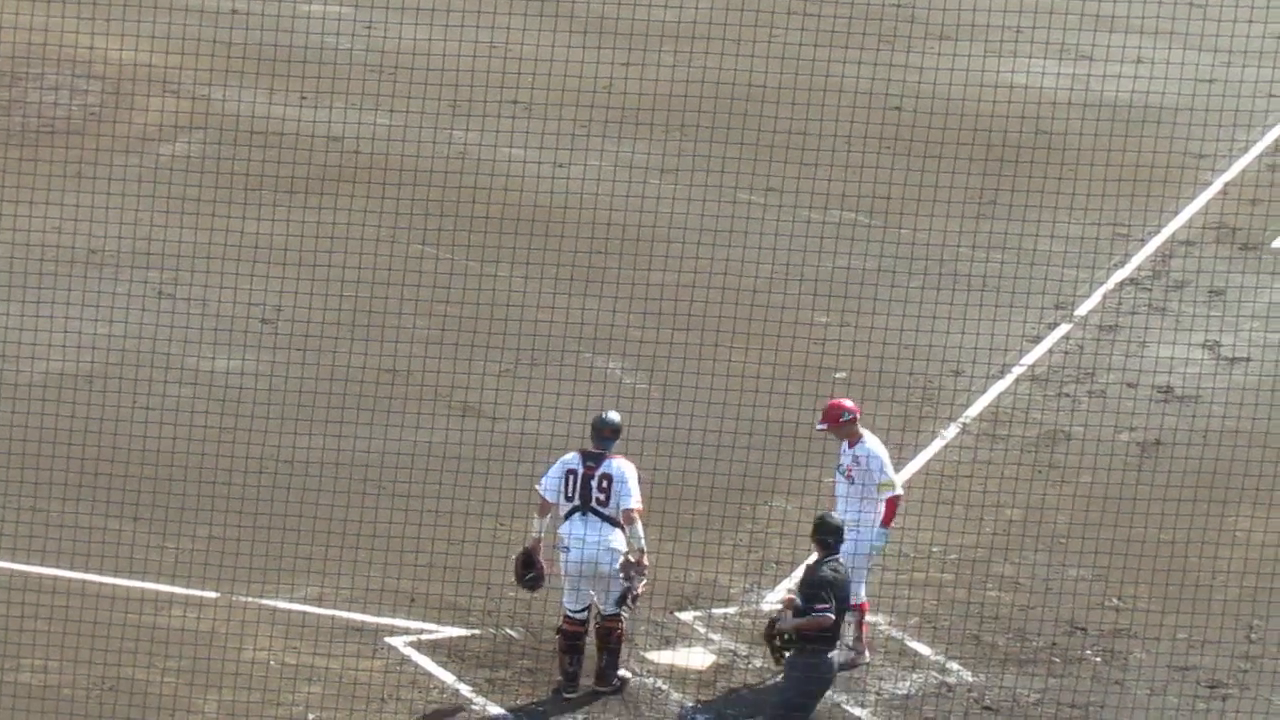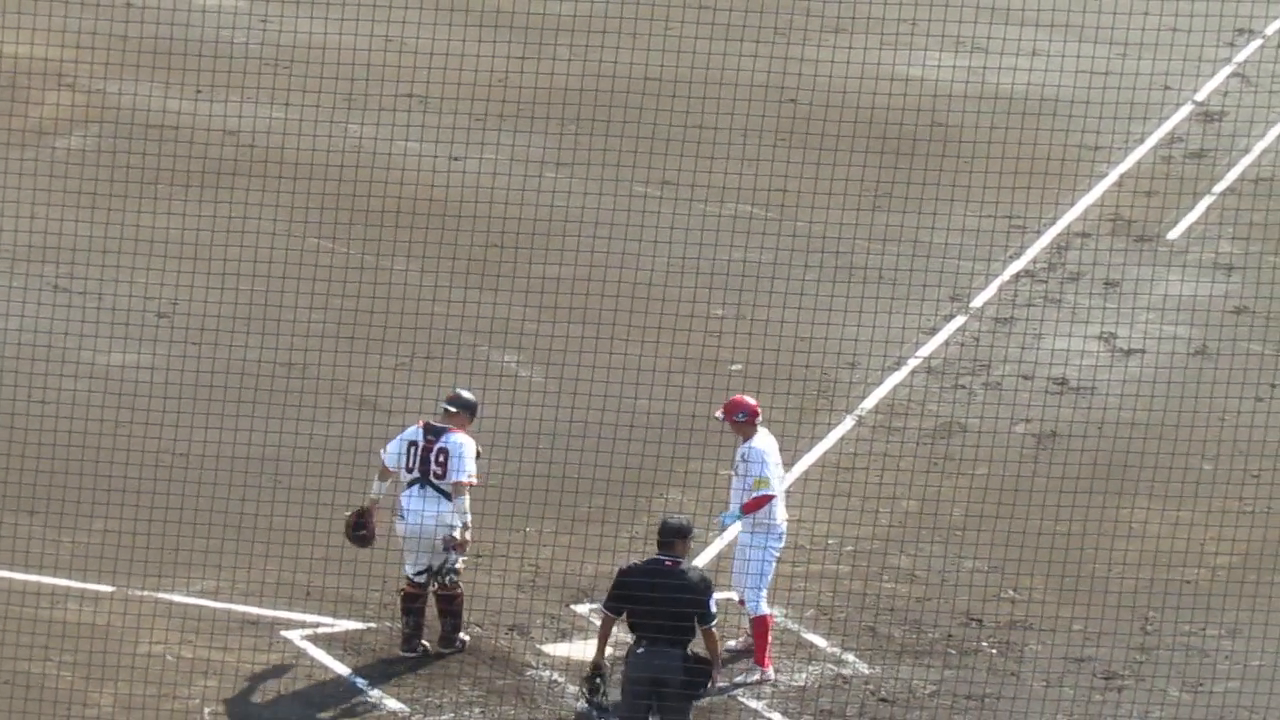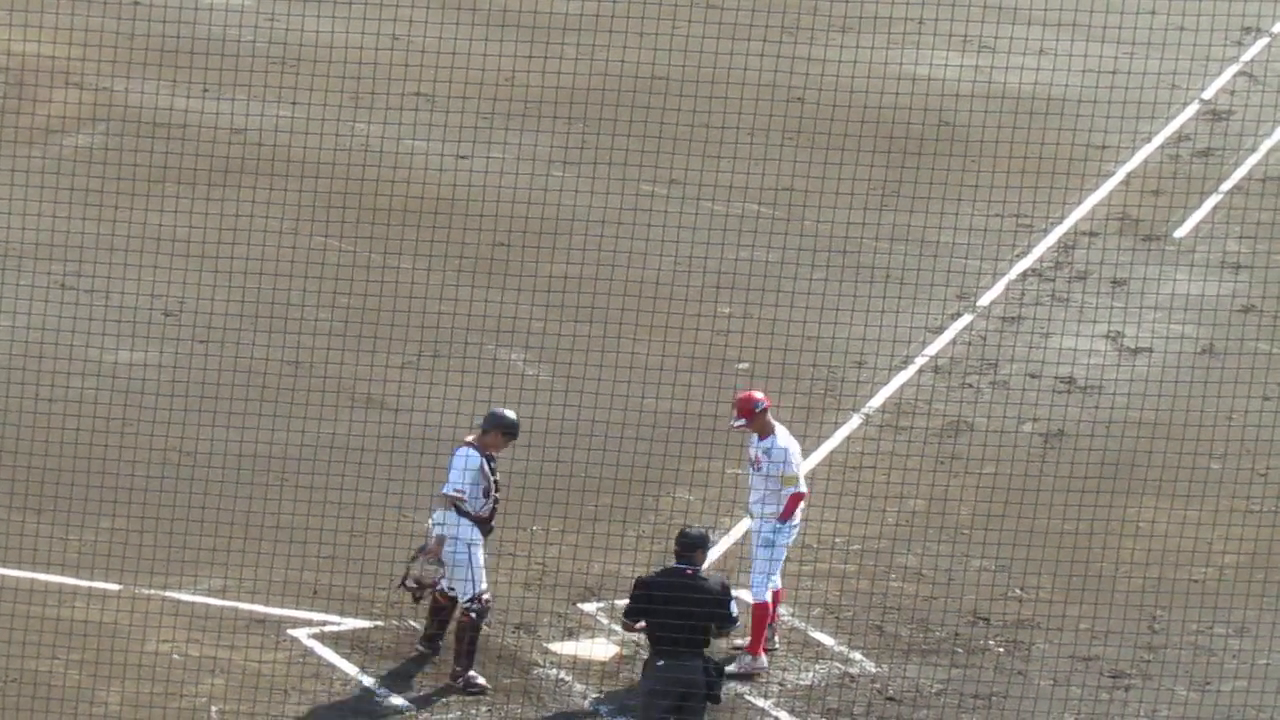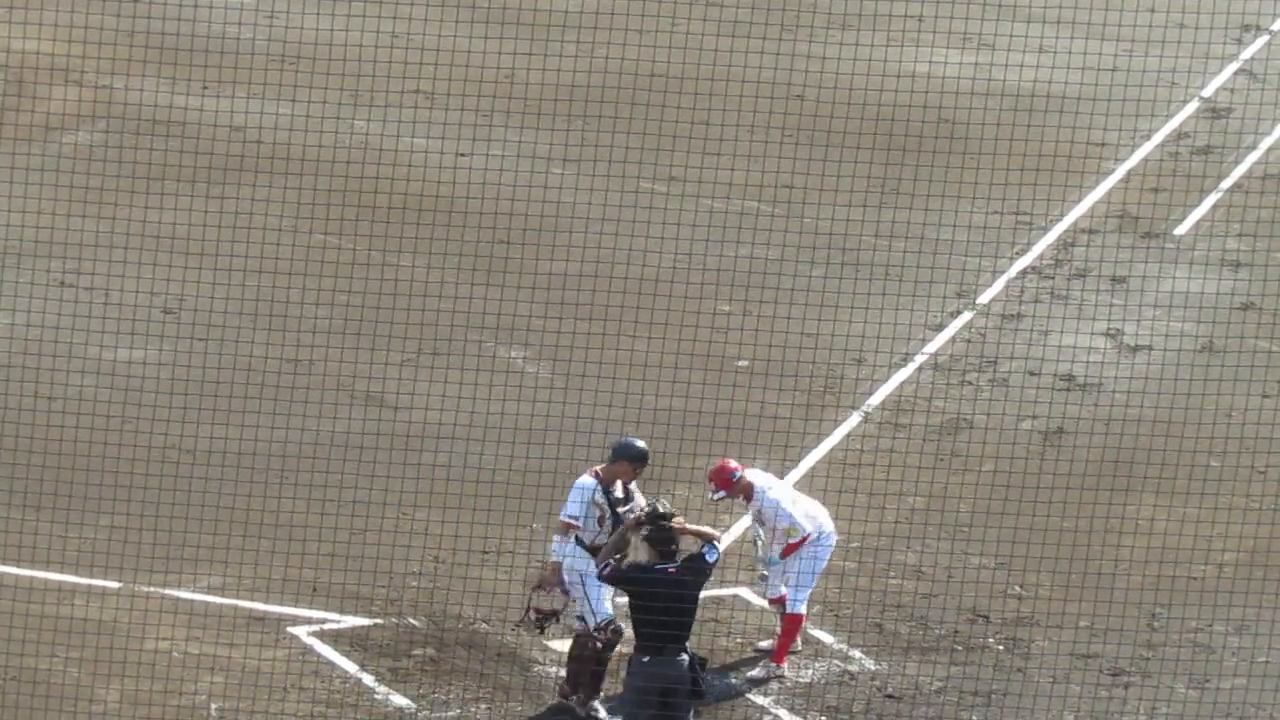
dt=1s
person 1, frame 1
left shoulder: (567, 461)
right shoulder: (623, 467)
left elbow: (544, 503)
right elbow: (630, 514)
left wrist: (536, 538)
right wrist: (640, 552)
left hip: (572, 548)
right hip: (608, 550)
left knee: (574, 616)
right knee: (612, 613)
left ankle: (570, 682)
right ankle: (606, 676)
person 1, frame 2
left shoulder: (413, 432)
right shoulder: (463, 442)
left elbow: (387, 467)
right elbow: (460, 487)
left wrist: (374, 499)
right wrist: (464, 527)
left hip: (409, 518)
right hip: (442, 523)
left knee: (416, 578)
right knee: (448, 579)
left ankle: (411, 641)
right ankle: (449, 639)
person 1, frame 3
left shoulder: (479, 453)
right shoulder: (470, 457)
right elbow: (449, 500)
right wrist: (439, 540)
left hip: (467, 535)
right hip: (461, 537)
left knee: (449, 589)
right knee: (475, 601)
left ankle: (430, 641)
right ankle: (461, 670)
person 1, frame 4
left shoulder: (625, 484)
right shoulder: (588, 485)
left elbow: (640, 508)
right elbow: (566, 527)
right wrist: (555, 566)
right hip: (584, 565)
left knee: (589, 630)
right knee: (607, 631)
left ankle: (571, 690)
right ankle: (587, 697)
person 2, frame 1
left shoulder: (871, 452)
right shoulder: (848, 444)
left elbow: (894, 494)
left wrist: (883, 531)
right wrist: (837, 519)
left hip: (865, 530)
right hip: (851, 527)
right knee: (854, 588)
right ankle: (857, 648)
person 2, frame 2
left shoulder: (756, 449)
right shoulder: (760, 438)
left elbow: (767, 494)
right elbow: (772, 479)
left wrist: (736, 513)
left hip: (763, 530)
right hip: (753, 526)
left knee: (754, 594)
right knee: (742, 583)
left ankle: (763, 666)
right ankle: (756, 638)
person 2, frame 3
left shoulder: (785, 446)
right shoulder: (757, 437)
left elbow: (798, 492)
left wrist: (778, 525)
right wrist: (754, 503)
left hip: (779, 523)
right hip: (762, 518)
left knee: (760, 584)
right knee: (768, 578)
left ankle: (755, 656)
right ankle: (767, 635)
person 2, frame 4
left shoulder: (771, 501)
right shoulder: (746, 479)
left elbow: (803, 533)
left wrist: (780, 557)
right wrist: (758, 528)
left hip: (816, 536)
right hip: (793, 533)
left knee: (795, 596)
right knee: (771, 583)
left ankle: (777, 662)
right ankle: (788, 637)
person 3, frame 1
left shoulder: (819, 575)
right shoulder: (840, 571)
left elbow: (826, 618)
left wrist: (792, 623)
right wrist: (798, 605)
left hip: (811, 659)
right hip: (825, 657)
person 3, frame 2
left shoulder: (630, 574)
right shoulder: (698, 581)
left elbow: (609, 618)
right elbow: (708, 631)
left wrist: (599, 654)
right wrist: (716, 666)
left hip: (641, 657)
right hip: (677, 662)
person 3, frame 3
left shoulder: (649, 584)
right shoulder: (717, 588)
left elbow: (629, 624)
right elbow: (727, 628)
left hip: (660, 668)
right hip: (696, 669)
person 3, frame 4
left shoulder: (637, 577)
right shoulder: (692, 573)
left elbow: (602, 565)
right elbow: (715, 538)
left wrist: (624, 530)
right wrist: (689, 529)
left hip: (645, 664)
right hip: (680, 663)
